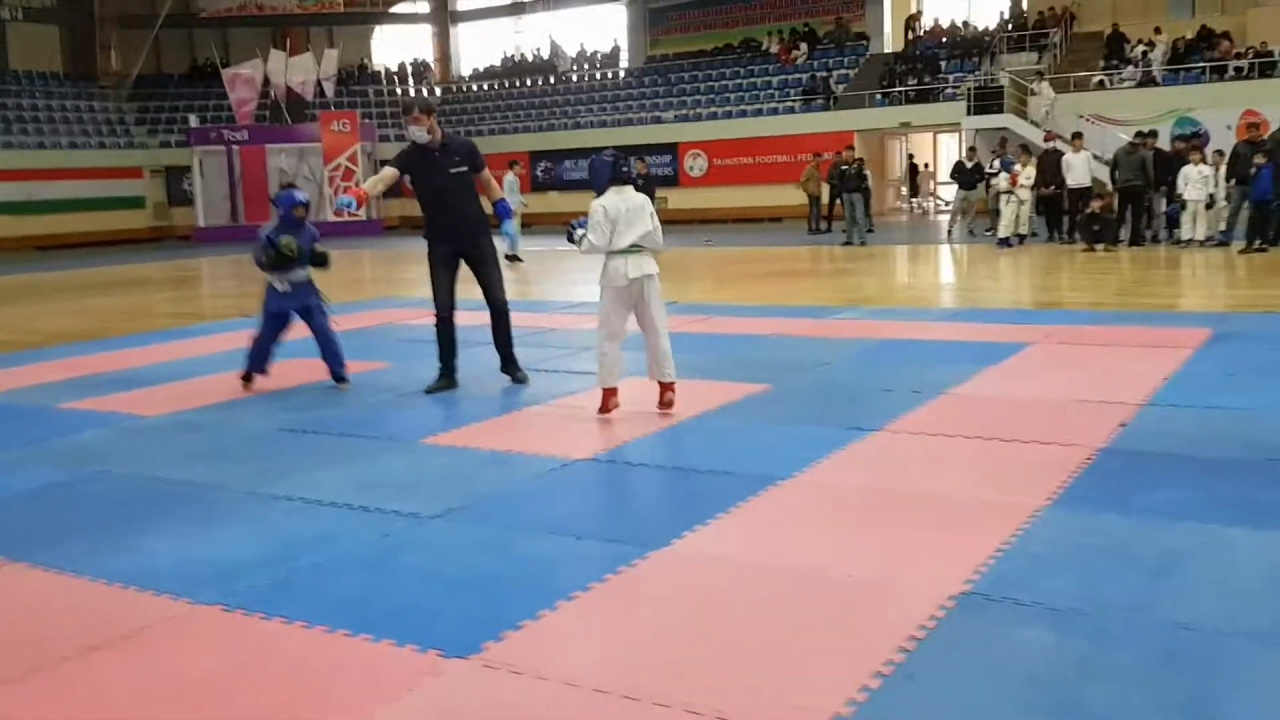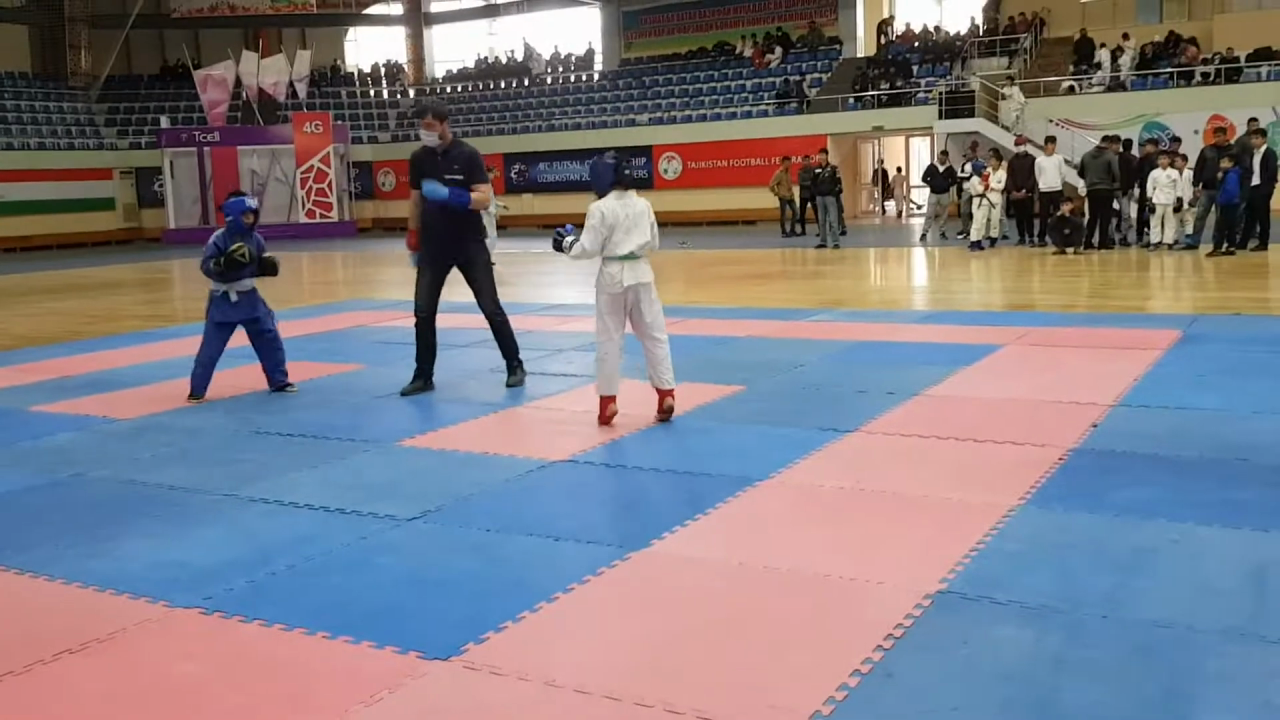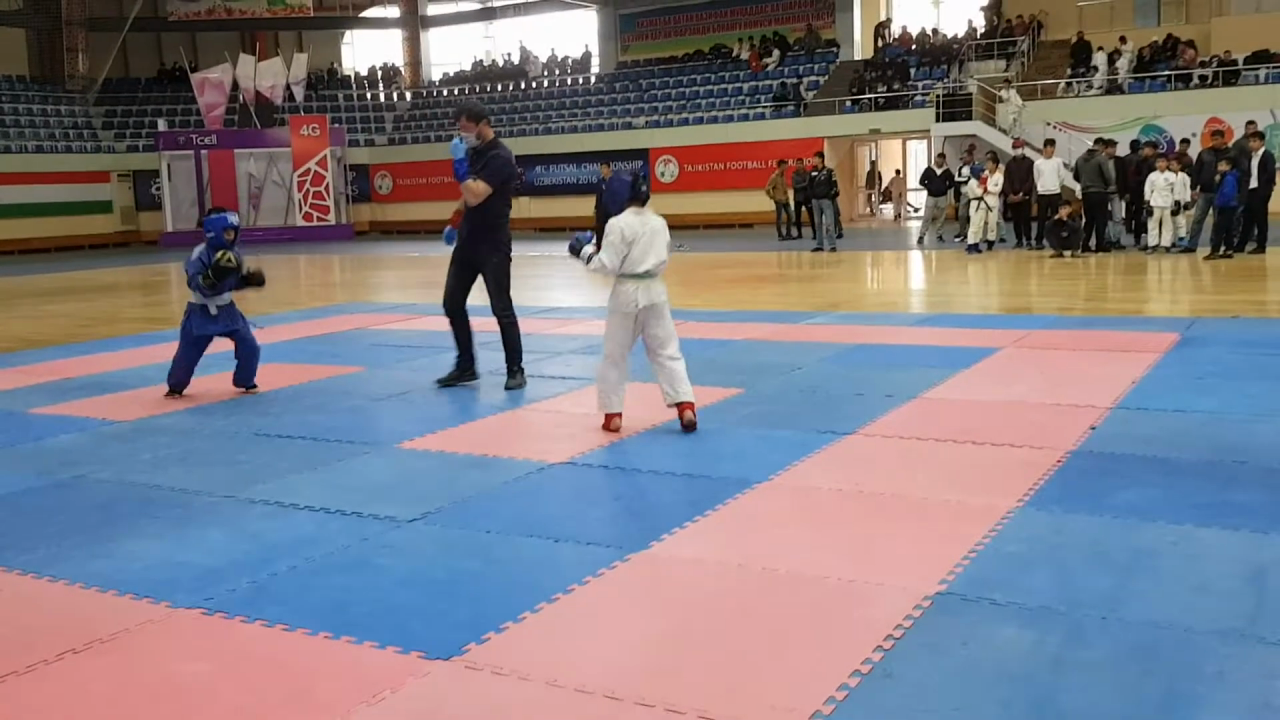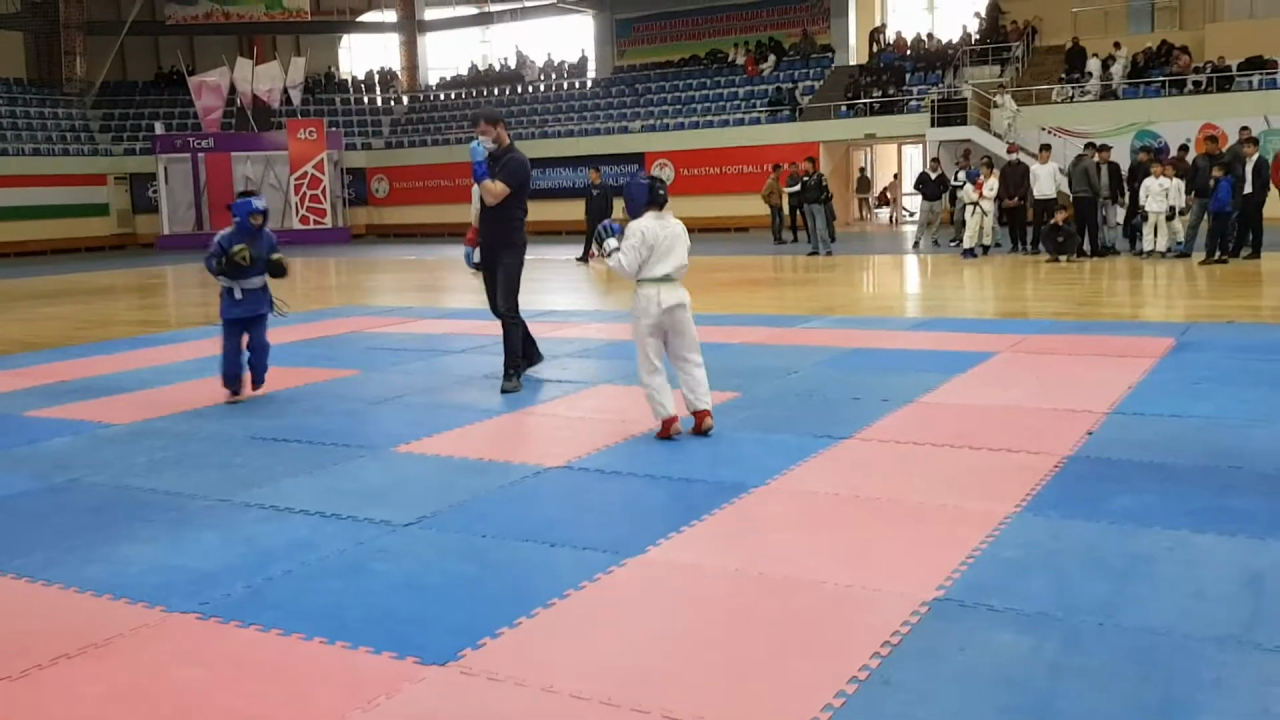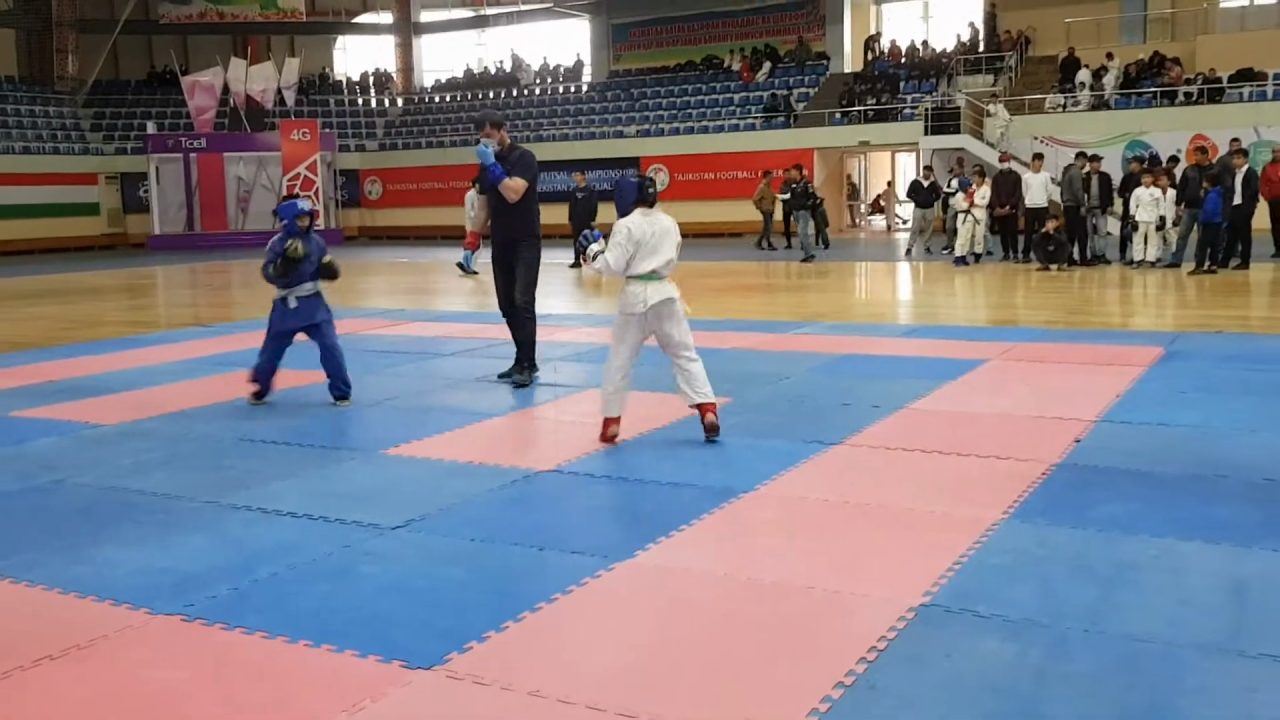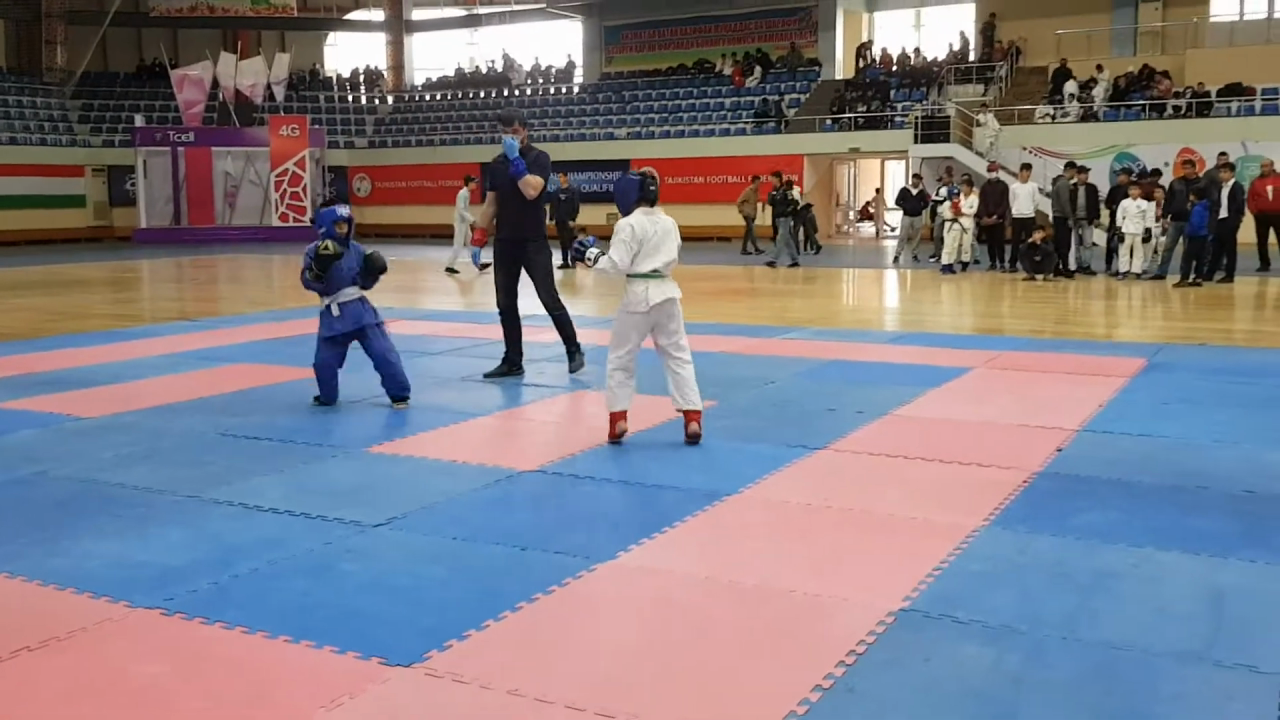
dt=0.3s
person 1, frame 1
left shoulder: (463, 146)
right shoulder: (409, 155)
left elbow: (488, 181)
right elbow: (381, 180)
left wrist: (507, 216)
right wrist: (355, 196)
left hip: (475, 236)
right hip: (440, 242)
left knee: (498, 302)
right knee: (443, 310)
left ankle: (509, 363)
right ankle: (446, 374)
person 1, frame 2
left shoulder: (467, 156)
right shoulder: (419, 158)
left elbow: (484, 199)
right elbow: (416, 201)
left wrist: (447, 195)
right wrist: (413, 242)
left hip: (469, 243)
right hip: (433, 246)
left knee: (490, 308)
right knee: (423, 313)
left ankle: (514, 365)
right ankle: (423, 376)
person 1, frame 3
left shoulder: (499, 158)
right shoulder: (473, 152)
left elbow: (473, 197)
left wrist: (459, 161)
right wrist: (455, 223)
left hip: (493, 244)
right hip: (468, 241)
left knee: (501, 309)
right knee: (452, 304)
left ankle: (515, 370)
right ankle: (465, 365)
person 1, frame 4
left shoulder: (516, 161)
right shoulder: (491, 159)
left elbow: (492, 197)
left wrist: (478, 164)
left hip: (509, 245)
right hip: (490, 245)
left knee: (507, 309)
right knee: (499, 309)
left ankle: (512, 372)
right ankle: (529, 353)
person 1, frame 5
left shoulder: (523, 158)
right shoulder: (487, 166)
left elbow: (513, 194)
right elbow: (484, 207)
left wrist: (492, 164)
left hip: (526, 242)
right hip: (500, 244)
left knee: (524, 303)
right knee: (507, 306)
left ankle: (527, 365)
right ankle: (524, 360)
person 1, frame 6
left shoulder: (539, 158)
right shoulder: (497, 164)
left elbow: (531, 191)
right elbow: (490, 204)
left wrist: (514, 158)
right wrist: (478, 240)
left hip: (533, 242)
right hip: (504, 243)
left knee: (549, 300)
right knee: (505, 305)
left ankle: (575, 351)
right ankle: (512, 361)
person 2, frame 1
left shoulder: (601, 205)
right shoulder: (643, 201)
left elbow: (596, 245)
right elbow: (657, 240)
left wrist: (579, 235)
left hip: (617, 272)
right hip: (646, 268)
left knee: (611, 335)
right knee: (656, 332)
left ankle: (610, 396)
right ankle: (667, 389)
person 2, frame 2
left shoulder: (599, 210)
right shoulder: (644, 206)
left elbow: (589, 249)
right elbow: (653, 244)
left wrist: (567, 244)
left hip: (613, 277)
right hip: (641, 274)
left knee: (609, 342)
right knee: (654, 336)
left ankle: (608, 401)
right ankle: (666, 394)
person 2, frame 3
left shoulder: (618, 225)
right shoulder: (660, 223)
left elbow: (608, 266)
left wrist: (586, 253)
left hip: (627, 295)
right hip: (654, 293)
left knee: (614, 357)
right knee: (668, 354)
left ankle: (612, 414)
right ankle: (686, 408)
person 2, frame 4
left shoulder: (638, 228)
right shoulder: (678, 226)
left elbow: (626, 267)
left wrist: (609, 246)
left hip: (649, 299)
right hip: (676, 297)
left knee: (650, 365)
right knee: (689, 359)
left ankle: (669, 419)
right ankle: (703, 414)
person 2, frame 5
left shoulder: (625, 227)
right shoulder: (668, 223)
left elbow: (614, 266)
left wrist: (593, 251)
left hip: (635, 296)
right hip: (665, 294)
left knee: (619, 361)
right knee: (685, 355)
left ankle: (611, 421)
right ankle: (708, 411)
person 2, frame 6
left shoulder: (628, 225)
right shoulder: (670, 223)
left elbow: (617, 264)
left wrist: (591, 255)
left hip: (637, 295)
right hip: (666, 293)
left knee: (620, 358)
right knee: (679, 356)
left ankle: (618, 418)
right ankle: (693, 418)
person 3, frame 1
left shoulder: (309, 230)
right shoulder: (272, 232)
left elbow: (316, 256)
right elbow: (260, 259)
left wrist: (321, 257)
right wrist: (276, 257)
left hip: (304, 289)
right hip: (280, 290)
left knee: (324, 331)
right knee: (268, 335)
left ankle: (339, 373)
right ankle: (252, 370)
person 3, frame 2
left shoulder: (256, 238)
right shoulder: (219, 239)
left elbow: (261, 266)
right elbow: (207, 267)
left wrist: (268, 266)
right wrist: (226, 263)
left hip: (249, 297)
right hip: (223, 300)
left knee: (270, 338)
right knee: (211, 346)
left ankle: (279, 381)
right ankle: (197, 390)
person 3, frame 3
left shoulder: (232, 252)
right shoulder: (200, 255)
right elbow: (196, 284)
left wrist: (249, 279)
right wrist: (215, 274)
left hip: (227, 309)
right hip: (202, 312)
left knee: (250, 347)
right knee: (188, 352)
left ankle: (245, 381)
right ankle: (176, 385)
person 3, frame 4
left shoulder: (267, 236)
right shoulder: (226, 237)
left elbow: (274, 263)
right elbow: (210, 262)
left wrist: (278, 266)
right wrist: (227, 263)
left hip: (258, 295)
right hip: (233, 297)
left knee: (259, 342)
right knee: (232, 343)
left ankle: (257, 378)
right ankle: (233, 386)
person 3, frame 5
left shoulder: (316, 241)
right shoulder: (278, 244)
left elbow: (322, 271)
right elbow: (269, 274)
left wrist: (328, 270)
right wrist: (286, 264)
left hip: (313, 302)
right hip: (287, 305)
left knee: (330, 347)
right knee: (273, 349)
left ankle: (341, 392)
right ankle: (262, 387)
person 3, frame 6
left shoulder: (356, 249)
right shoulder: (314, 251)
left elbow: (364, 282)
right elbow: (309, 282)
left wrist: (373, 272)
right wrist: (319, 266)
left hip: (360, 309)
right hip: (333, 314)
left knee: (383, 352)
right knee: (324, 361)
left ankle: (400, 394)
right ankle: (327, 396)
